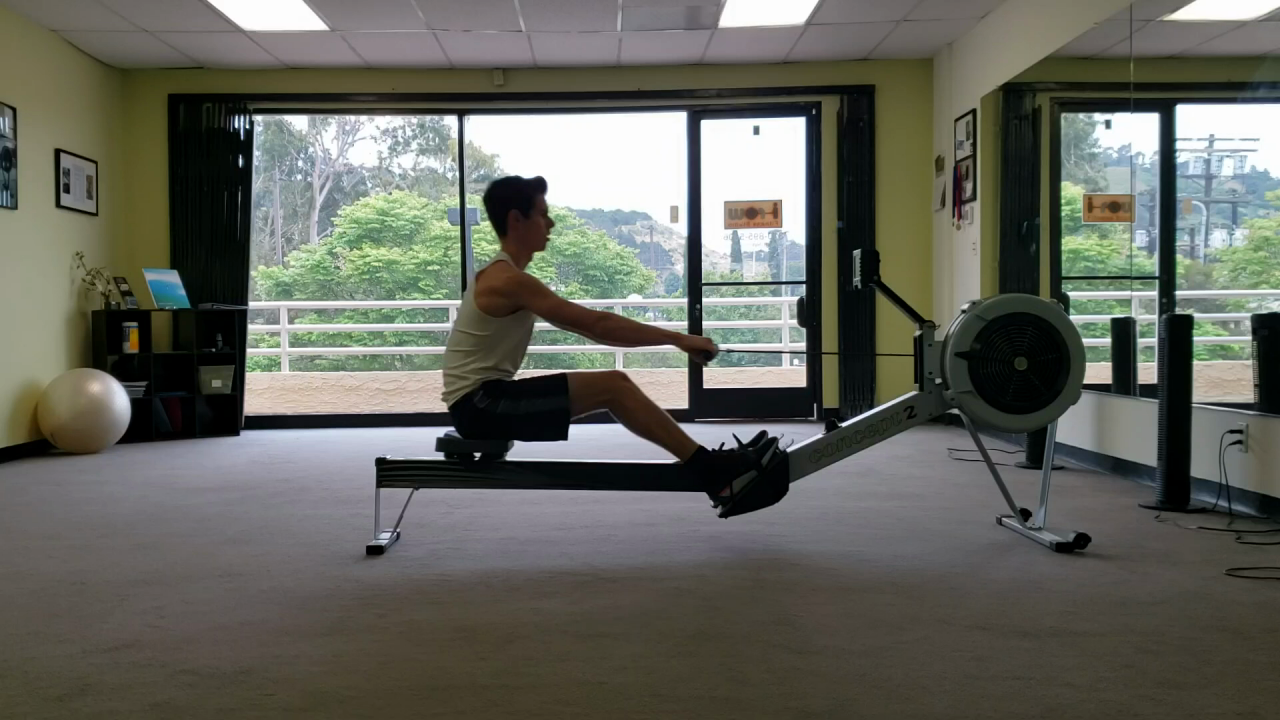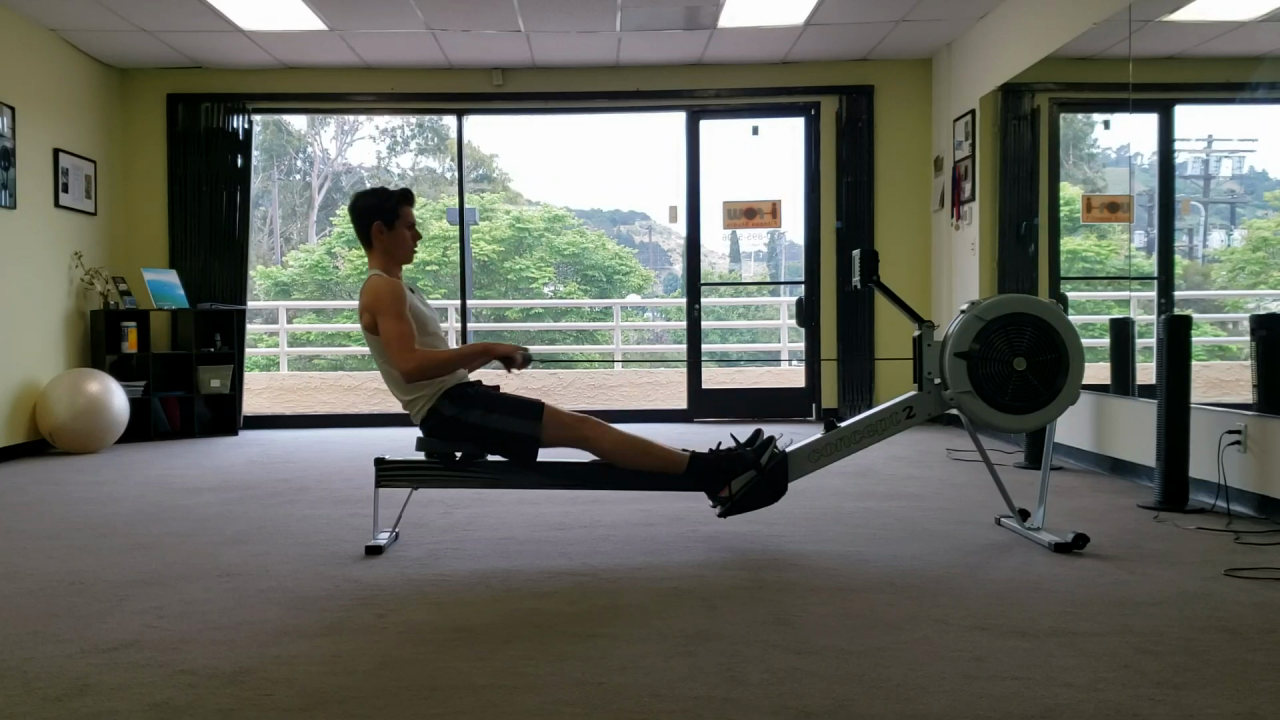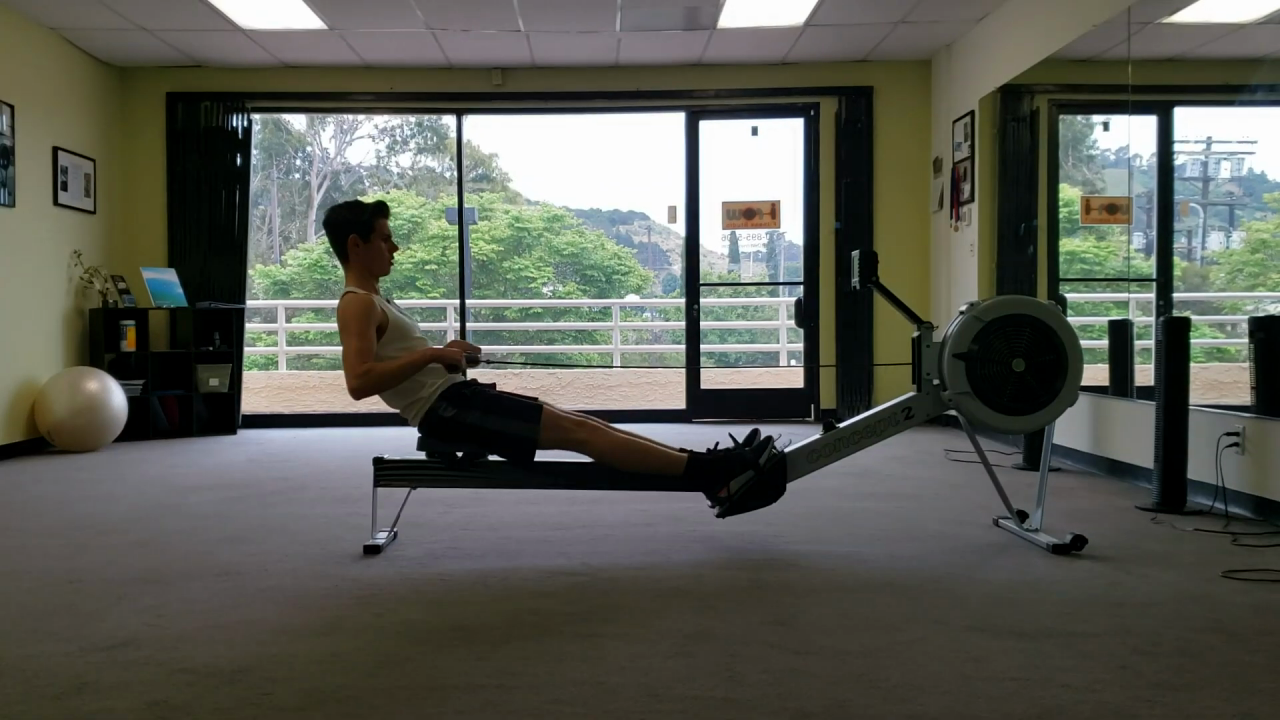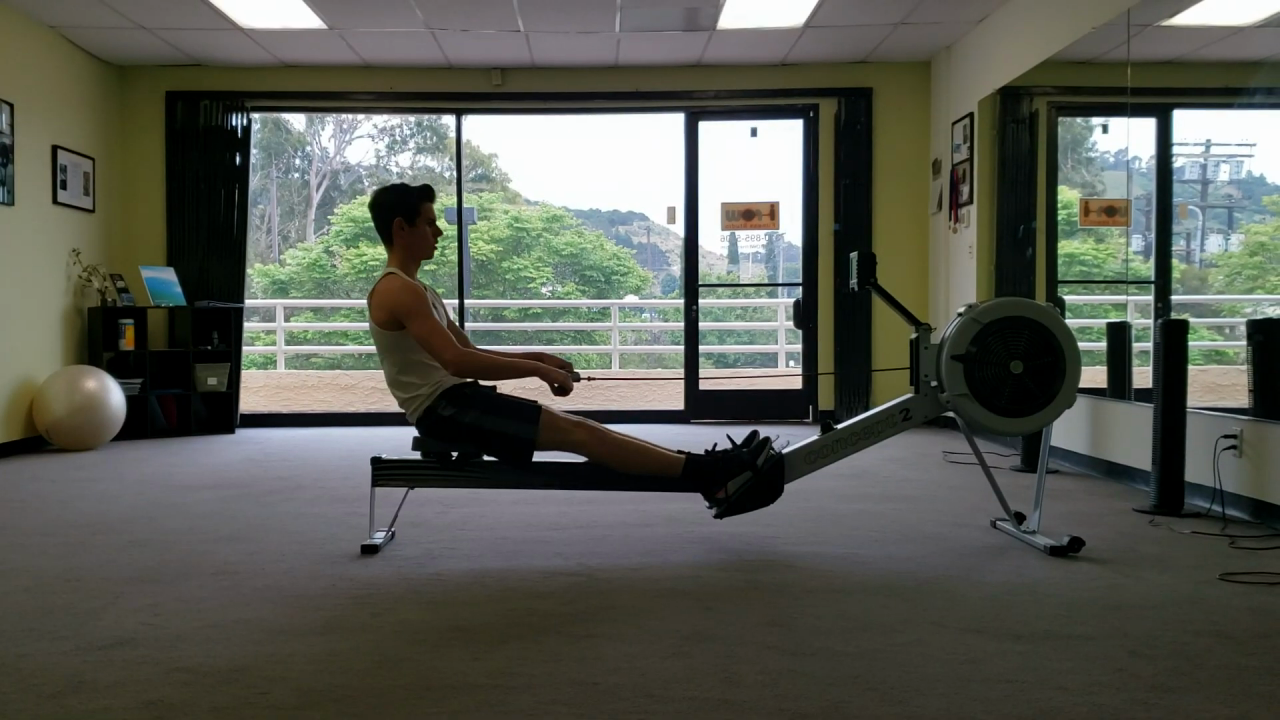
dt=0.4s
person 1, frame 1
left shoulder: (508, 273)
right shoulder: (506, 279)
left elbow: (587, 321)
right elbow: (594, 325)
left wrist: (668, 337)
right wrist: (680, 340)
left hip: (489, 398)
right hip: (478, 404)
left knee: (613, 388)
right knee: (614, 385)
left ankle: (711, 465)
right ankle: (713, 470)
person 1, frame 2
left shoulder: (398, 288)
right shoulder: (382, 291)
right elbow: (412, 368)
left wrist: (477, 350)
right wrist: (491, 350)
left hip: (461, 399)
right hip: (448, 410)
left knee: (584, 424)
right knee: (581, 430)
left ankle: (707, 466)
right ankle: (709, 473)
person 1, frame 3
left shoulder: (373, 300)
right shoulder: (357, 306)
right elbow: (360, 382)
left wrist: (445, 354)
right wrist: (433, 353)
left hip: (457, 397)
right hip: (446, 409)
left knee: (583, 422)
right knee: (576, 430)
left ankle: (707, 465)
right ankle: (705, 471)
person 1, frame 4
left shoulder: (414, 288)
right shoulder: (397, 290)
left elbow: (467, 353)
right elbow: (458, 361)
left wrist: (535, 357)
right wrist: (538, 370)
left hip: (455, 400)
right hip: (443, 410)
left knee: (580, 426)
right knee: (575, 431)
left ankle: (704, 467)
right ankle: (707, 474)
